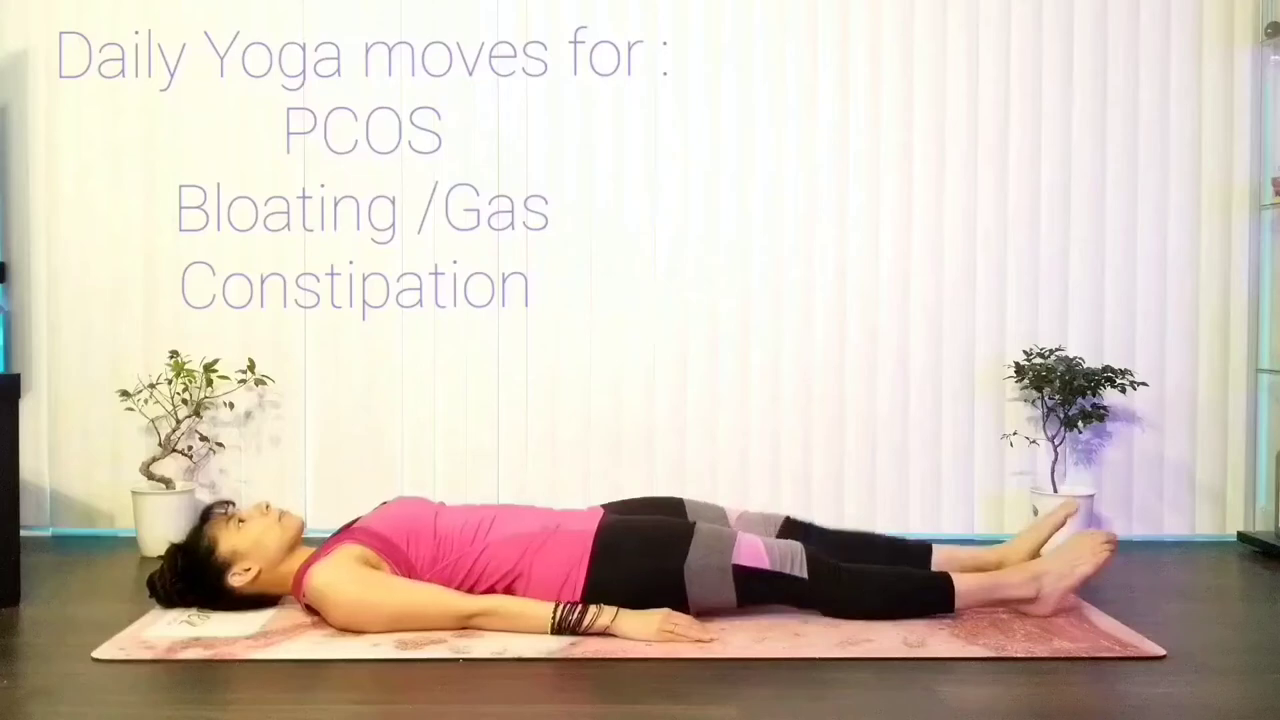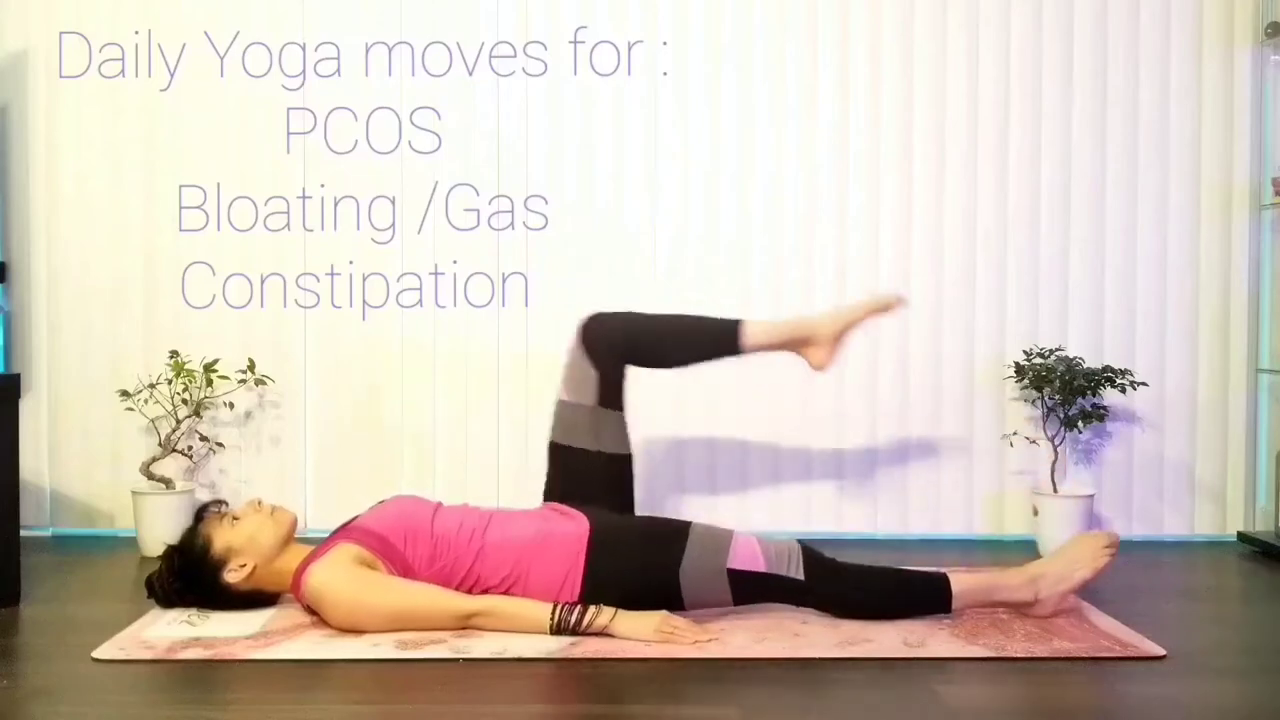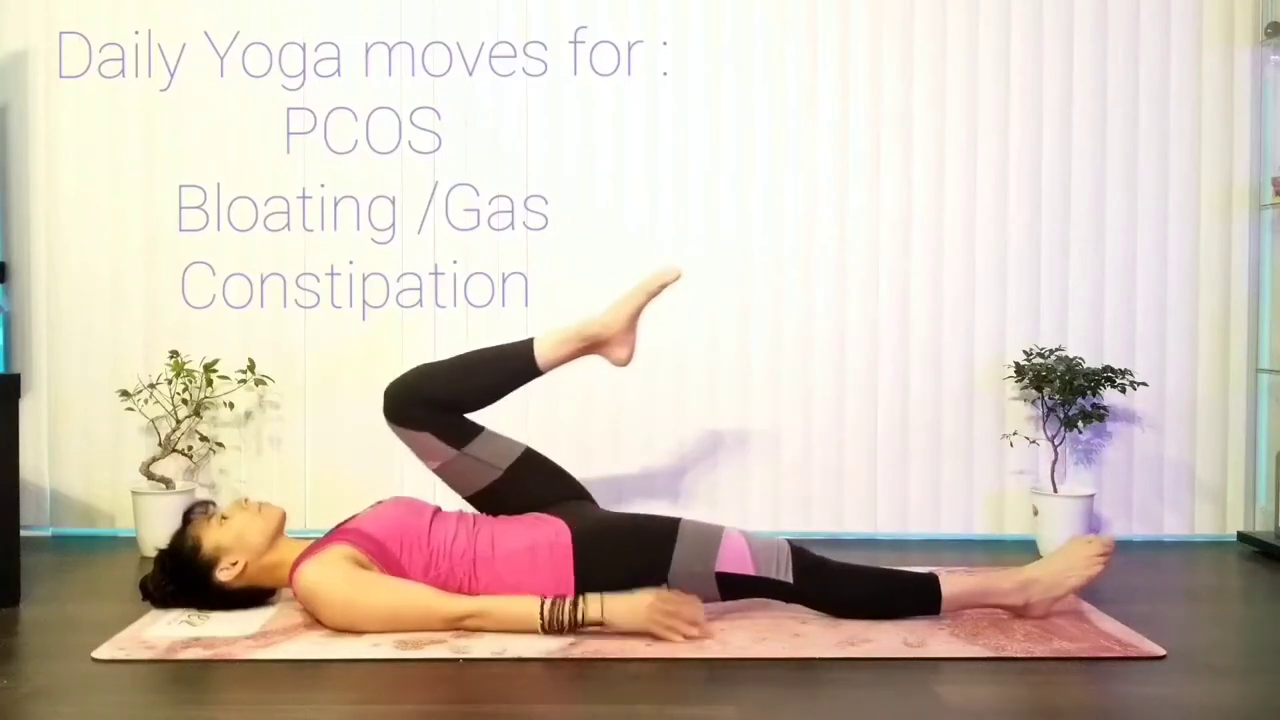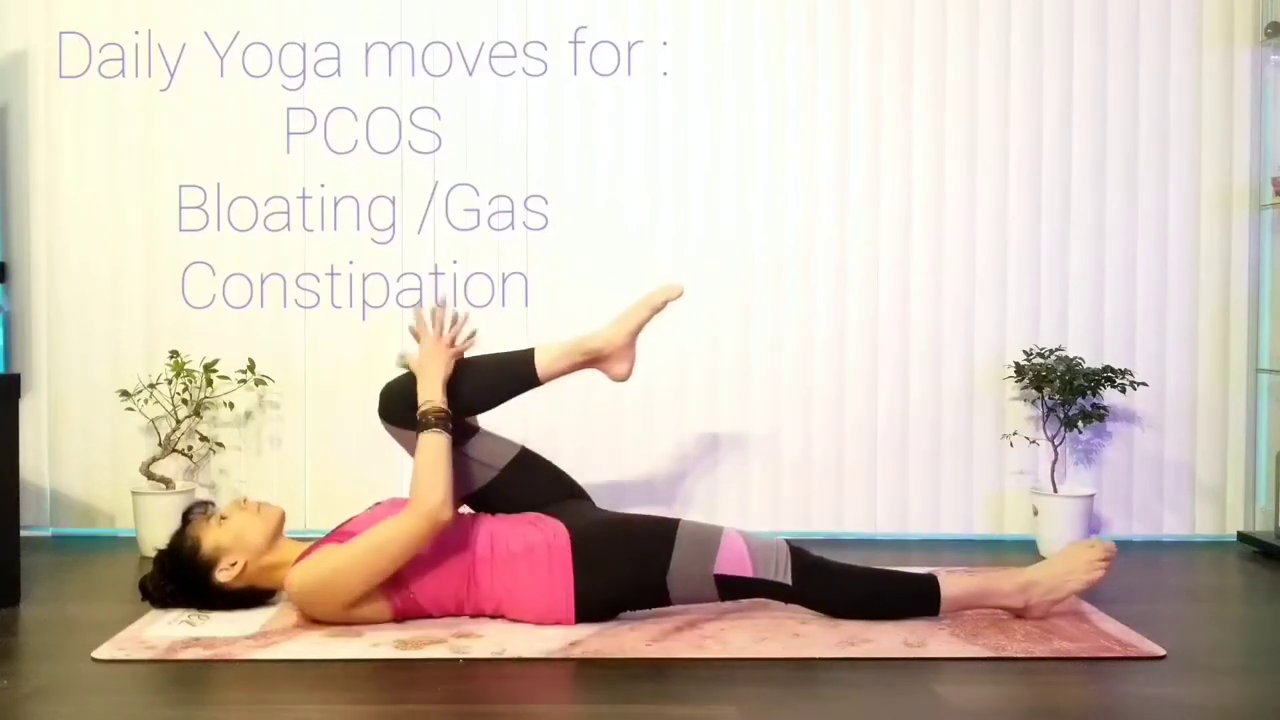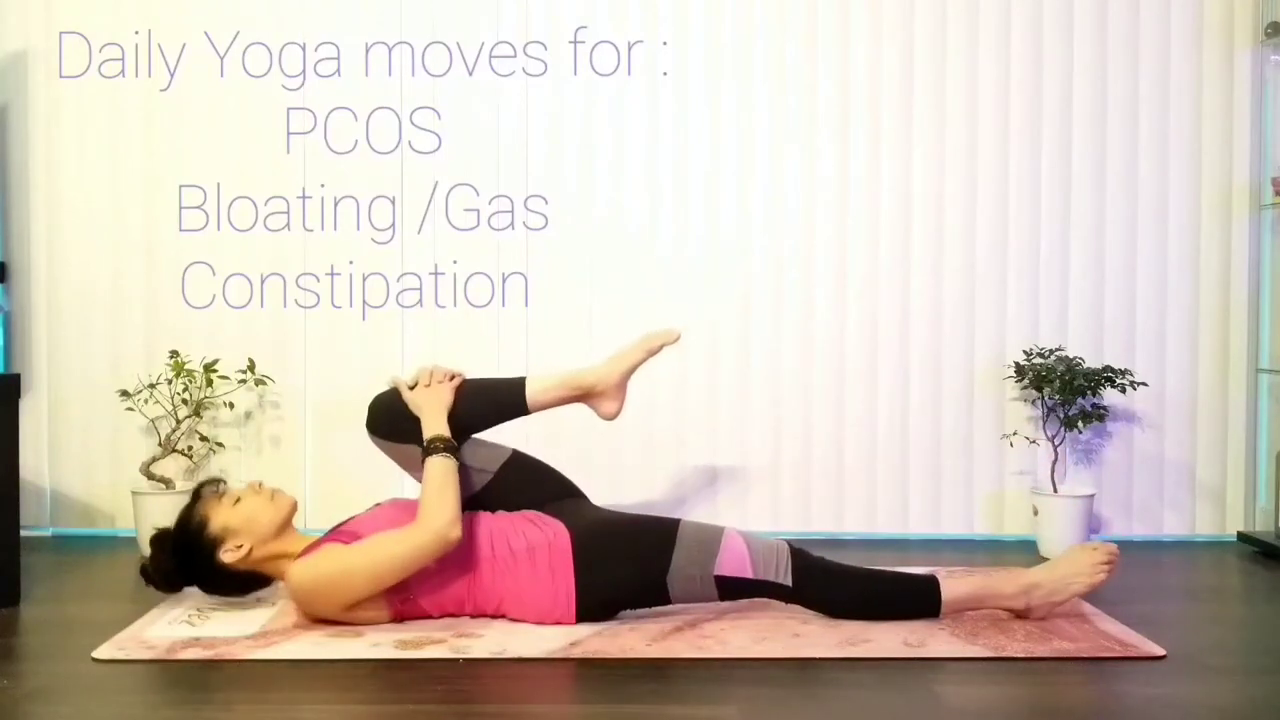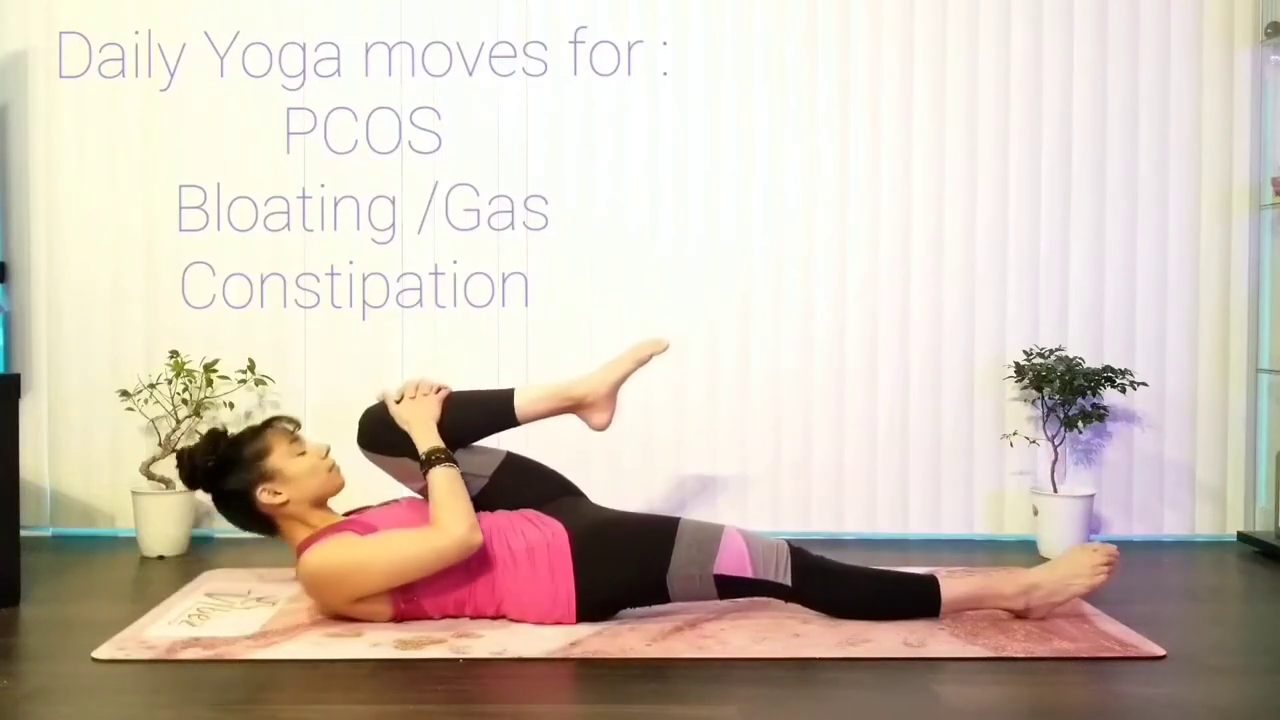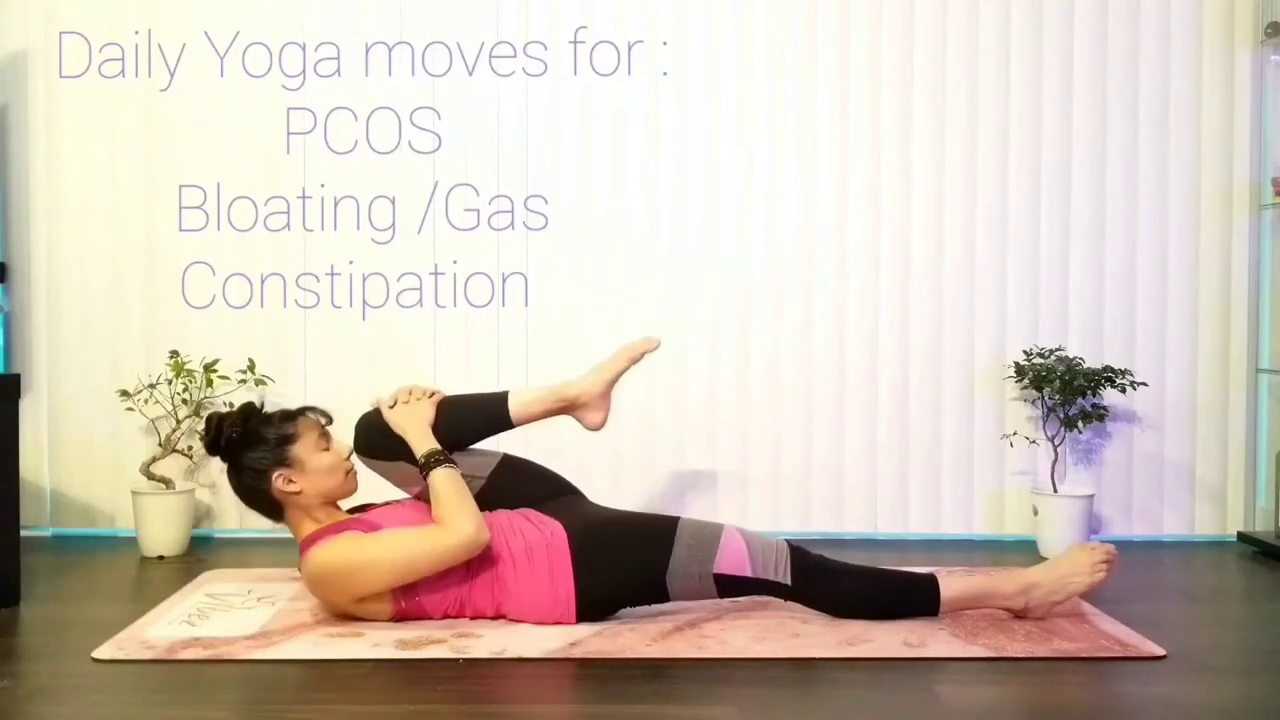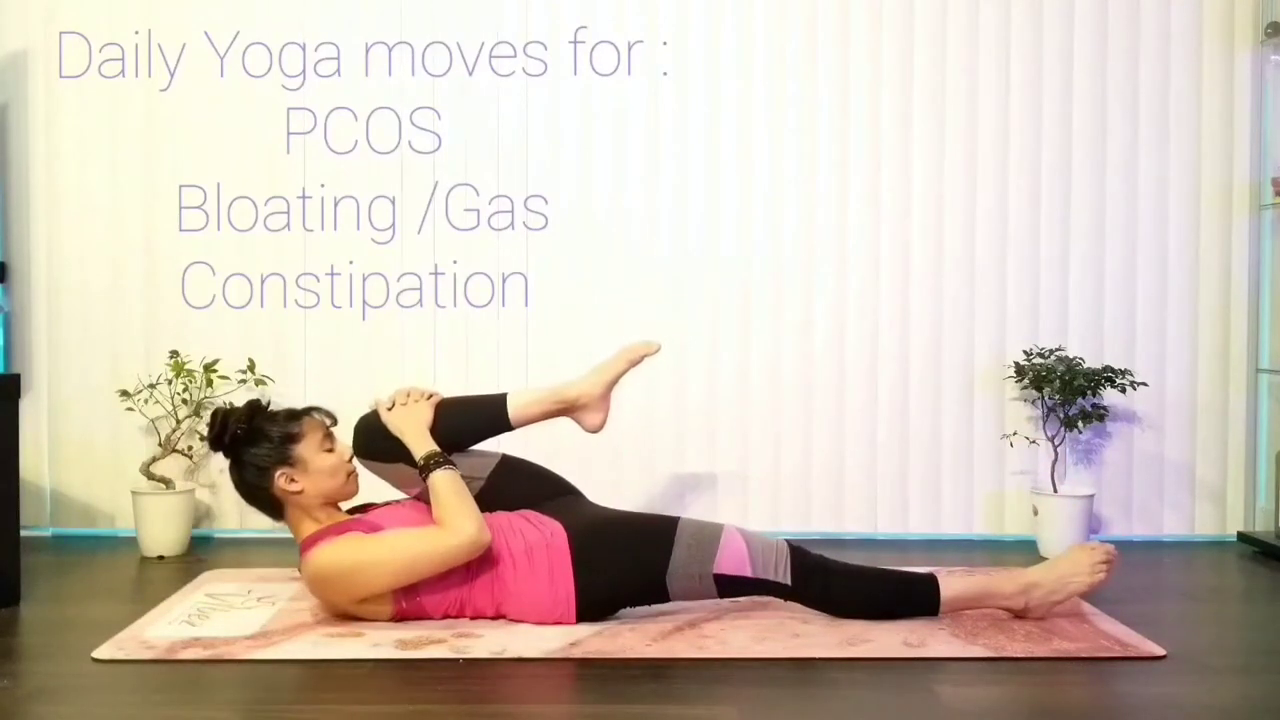
dt=0.5s
person 1, frame 1
left shoulder: (342, 549)
right shoulder: (329, 586)
right elbow: (469, 610)
right wrist: (615, 623)
left hip: (582, 530)
right hip: (583, 568)
left knee: (788, 533)
right knee: (810, 576)
left ankle: (993, 558)
right ankle: (1019, 587)
person 1, frame 2
left shoulder: (336, 552)
right shoulder: (331, 588)
right elbow: (471, 610)
right wrist: (613, 621)
left hip: (569, 529)
right hip: (584, 566)
left knee: (598, 338)
right knee: (802, 575)
left ankle: (799, 331)
right ankle: (1019, 586)
person 1, frame 3
left shoulder: (327, 554)
right shoulder: (321, 587)
right elbow: (464, 613)
right wrist: (604, 610)
left hip: (553, 529)
right hip: (572, 563)
left knee: (414, 399)
right knee: (793, 574)
left ankle: (587, 337)
right ankle: (1008, 585)
person 1, frame 4
left shoulder: (326, 558)
right shoulder: (317, 588)
left elbow: (429, 513)
right elbow: (431, 513)
left wrist: (430, 390)
right wrist: (436, 391)
left hip: (553, 532)
right hip: (569, 575)
left knee: (400, 402)
right knee: (792, 576)
left ankle: (591, 350)
right ankle: (1008, 586)
person 1, frame 5
left shoulder: (326, 554)
right shoulder: (316, 583)
left elbow: (429, 523)
right elbow: (442, 533)
left wrist: (425, 415)
right wrist: (437, 428)
left hip: (553, 530)
right hip: (570, 572)
left knee: (391, 412)
right knee: (783, 572)
left ankle: (582, 384)
right ankle: (1010, 591)
person 1, frame 6
left shoulder: (337, 534)
right shoulder: (326, 567)
left elbow: (416, 494)
right elbow: (460, 538)
left wrist: (415, 426)
right wrist: (431, 439)
left hip: (556, 530)
right hip: (572, 572)
left knee: (383, 425)
right knee: (786, 571)
right ankle: (1010, 590)
person 1, frame 7
left shoulder: (342, 531)
right shoulder: (332, 567)
left elbow: (441, 521)
right elbow: (465, 537)
left wrist: (407, 433)
right wrist: (424, 443)
left hip: (554, 529)
right hip: (572, 570)
left knee: (386, 428)
right knee: (781, 570)
right ankle: (1010, 590)
person 1, frame 8
left shoulder: (342, 531)
right shoulder: (331, 567)
right elbow: (467, 539)
left wrist: (405, 434)
right wrist: (424, 446)
left hip: (557, 532)
right hip: (571, 570)
right knee: (783, 570)
right ankle: (1010, 589)
